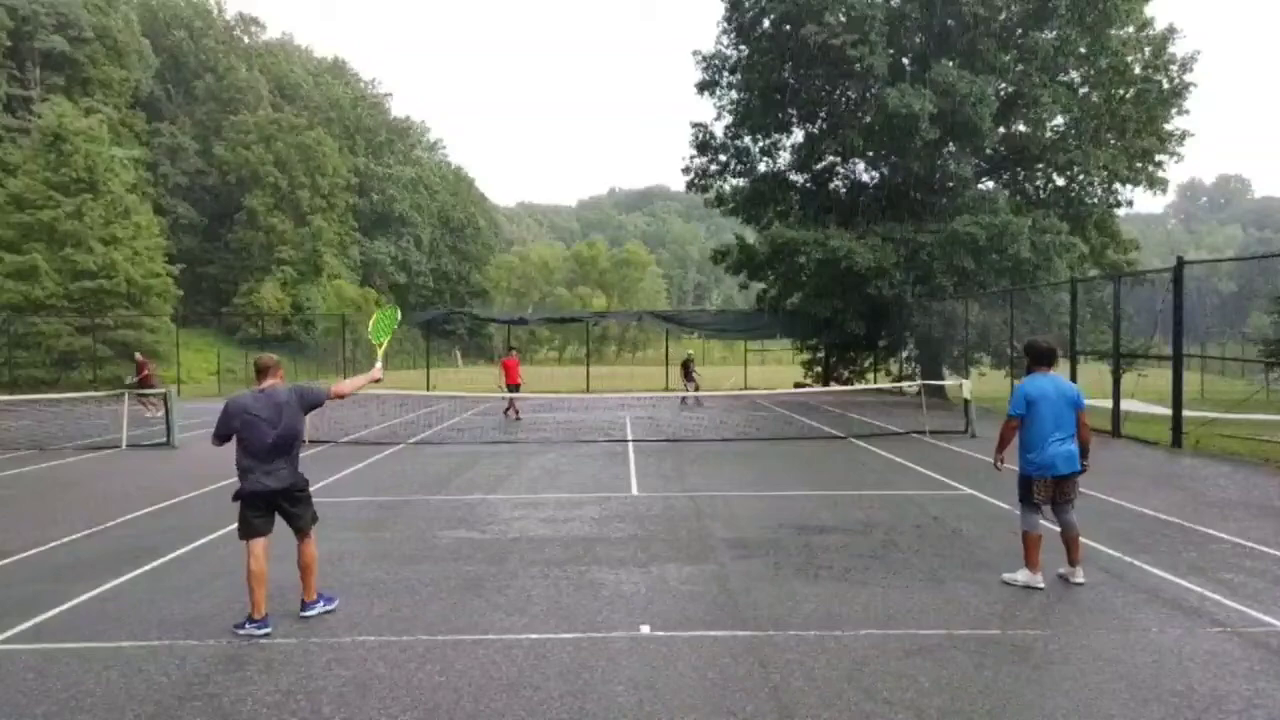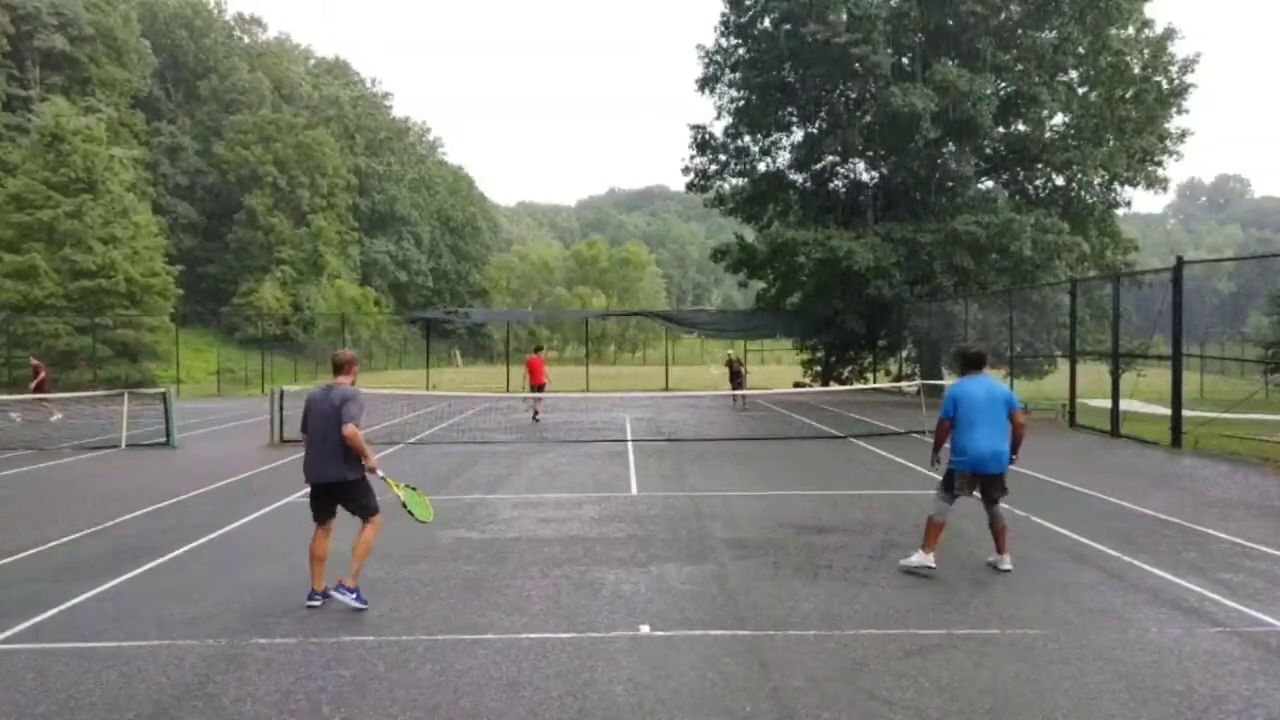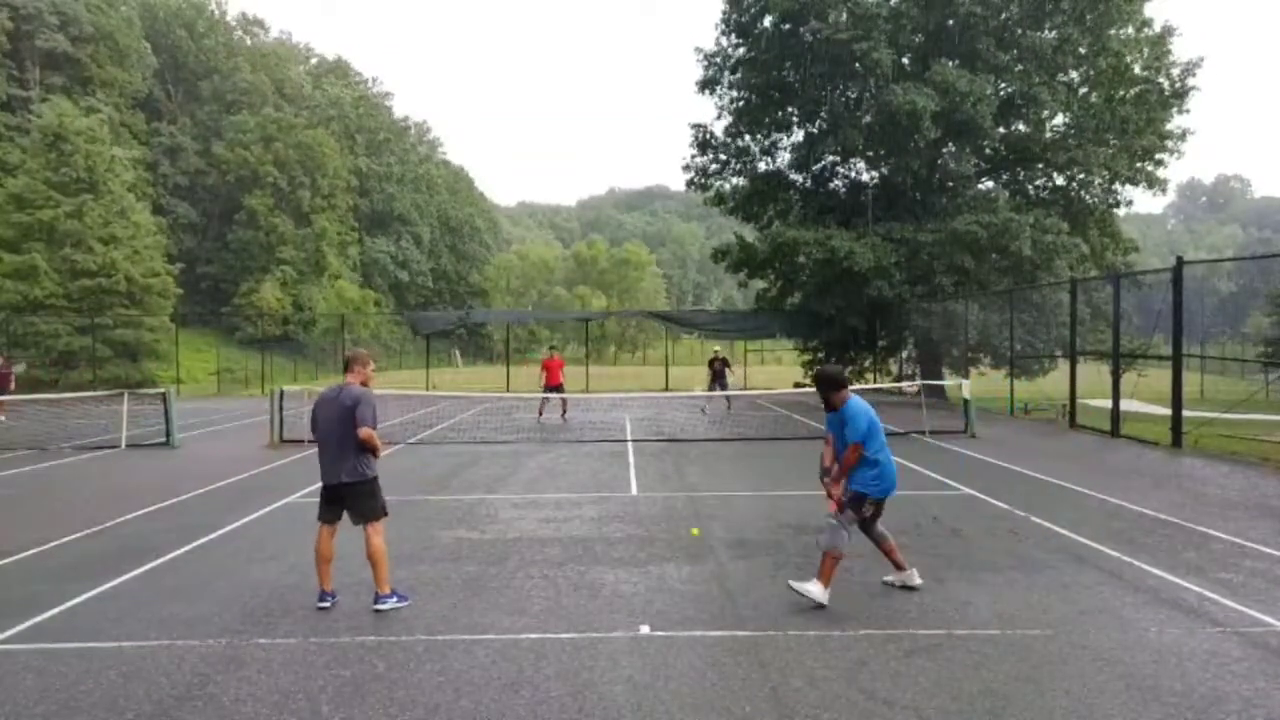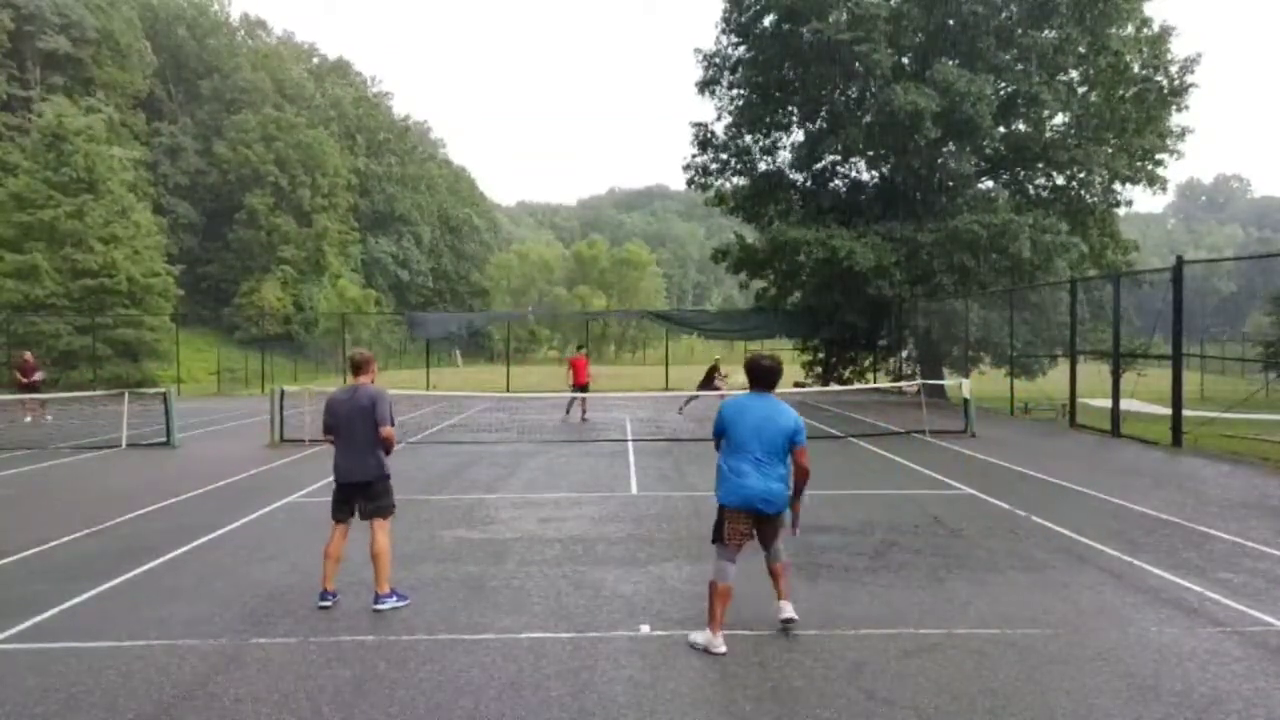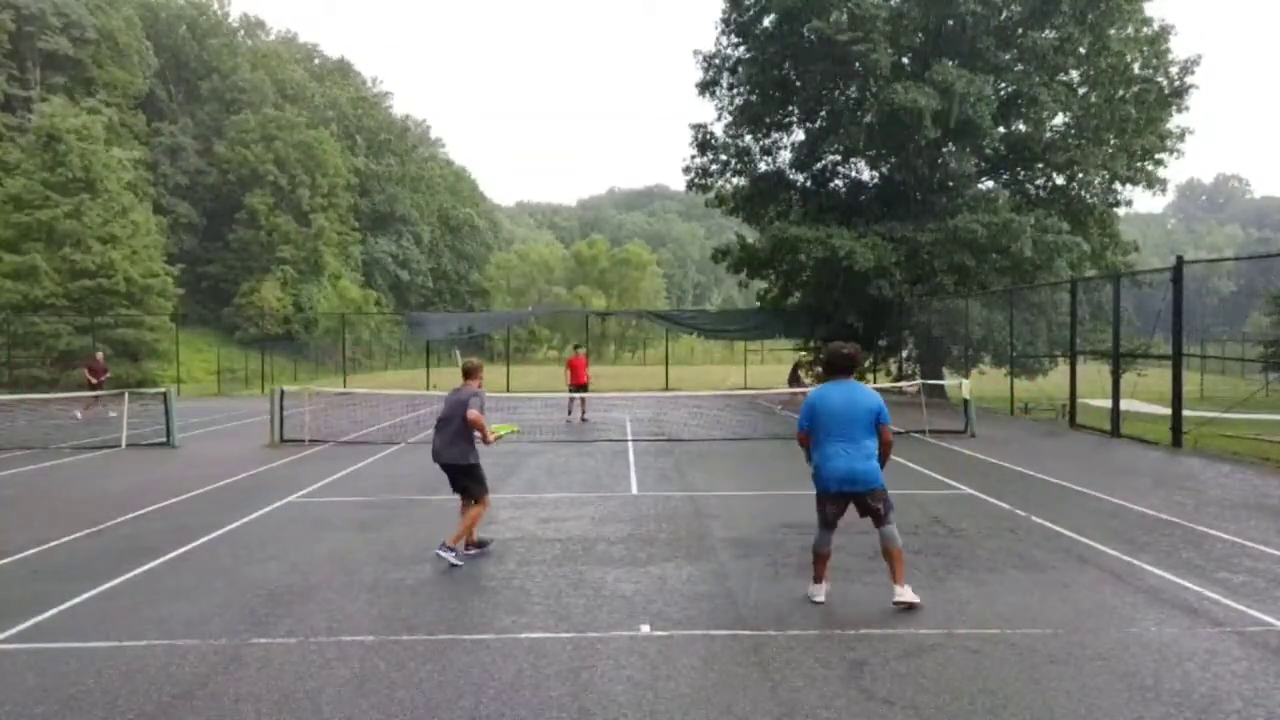
dt=1s
person 1, frame 1
left shoulder: (1025, 388)
right shoulder: (1071, 387)
left elbow: (1012, 425)
right elbow: (1083, 425)
left wrist: (999, 451)
right wrist: (1084, 457)
left hip: (1037, 464)
right hip: (1068, 461)
left knee: (1031, 513)
right knee: (1065, 513)
left ankle: (1032, 573)
right ankle: (1075, 569)
person 1, frame 2
left shoulder: (956, 390)
right shoulder: (1003, 389)
left elbow: (943, 426)
right elbow: (1019, 423)
left wrist: (935, 452)
right wrist: (1013, 452)
left hip: (966, 459)
right hip: (996, 459)
left knee: (943, 500)
right knee: (993, 505)
left ankle: (927, 554)
right ankle: (1002, 557)
person 1, frame 3
left shoulder: (854, 411)
right shoulder: (835, 412)
left elbow: (854, 453)
right elbow: (830, 446)
left wrist: (834, 482)
right wrist: (827, 477)
left hip: (871, 481)
right hip: (870, 479)
left knee: (836, 525)
right knee: (869, 526)
left ankle: (820, 587)
right ankle: (906, 573)
person 1, frame 4
left shoulder: (730, 407)
right shoulder: (791, 417)
left elbow: (718, 444)
right elbow: (802, 466)
right wrist: (797, 496)
left hip: (735, 494)
right hip: (774, 496)
left knee: (726, 559)
right knee: (773, 547)
left ankle: (714, 634)
right ankle: (785, 606)
person 1, frame 5
left shoulder: (815, 397)
right shoulder: (872, 397)
left elbow: (802, 438)
right elbow: (887, 439)
left wrist: (812, 455)
right wrist: (880, 466)
left hip: (829, 477)
right hip: (866, 474)
left knee: (825, 530)
right knee: (886, 527)
left ankle: (818, 586)
right ankle: (901, 589)
person 2, frame 1
left shoulder: (236, 405)
right shoulder: (294, 395)
left elbow: (217, 441)
right elbow: (339, 391)
right wrist: (371, 375)
left hip: (254, 487)
right hip: (289, 483)
left knee: (256, 548)
right knee: (306, 537)
left ankle: (258, 618)
right ankle: (311, 600)
person 2, frame 2
left shoulder: (313, 396)
right shoulder: (350, 395)
left elbow: (305, 436)
right elbow: (349, 431)
right wrist: (368, 456)
left hip: (318, 474)
right hip: (347, 474)
left knee: (322, 528)
right knee: (372, 521)
left ankle: (317, 591)
right ankle: (348, 584)
person 2, frame 3
left shoulder: (323, 397)
right shoulder: (363, 395)
left elbow: (315, 433)
right elbow: (364, 433)
right wrist: (377, 447)
left hip: (330, 474)
right hip: (359, 475)
left knee: (326, 529)
right knee: (374, 529)
left ankle: (325, 593)
right ankle: (384, 594)
person 2, frame 4
left shoulder: (334, 399)
right shoulder: (378, 395)
left elbow: (329, 436)
right elbow: (386, 432)
right wrist: (390, 446)
left hip: (344, 473)
right hip: (374, 473)
left knee: (339, 529)
right knee: (380, 528)
left ankle: (327, 591)
right ankle: (383, 594)
person 2, frame 5
left shoulder: (451, 395)
right shoulder: (476, 393)
right elbow: (473, 416)
right wrist: (486, 434)
left hip: (442, 454)
right hip: (462, 456)
left knee: (469, 496)
right knee: (481, 502)
left ankle: (470, 541)
right ankle: (450, 546)
